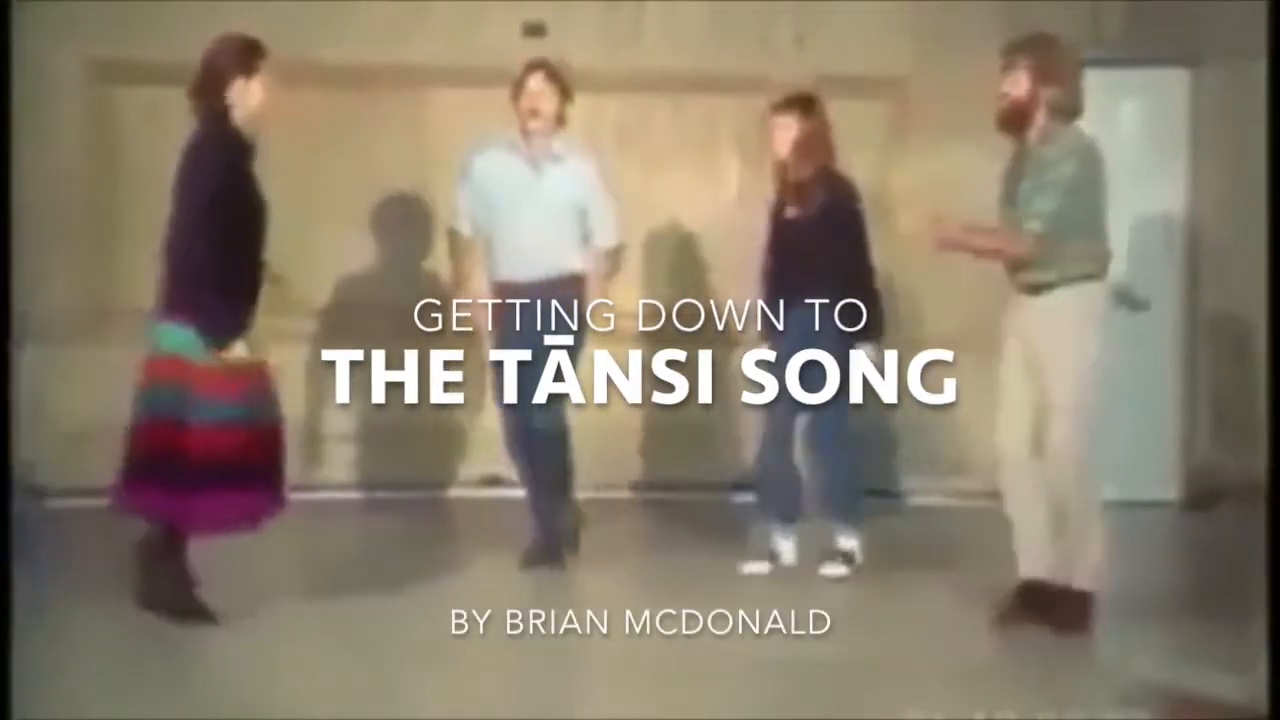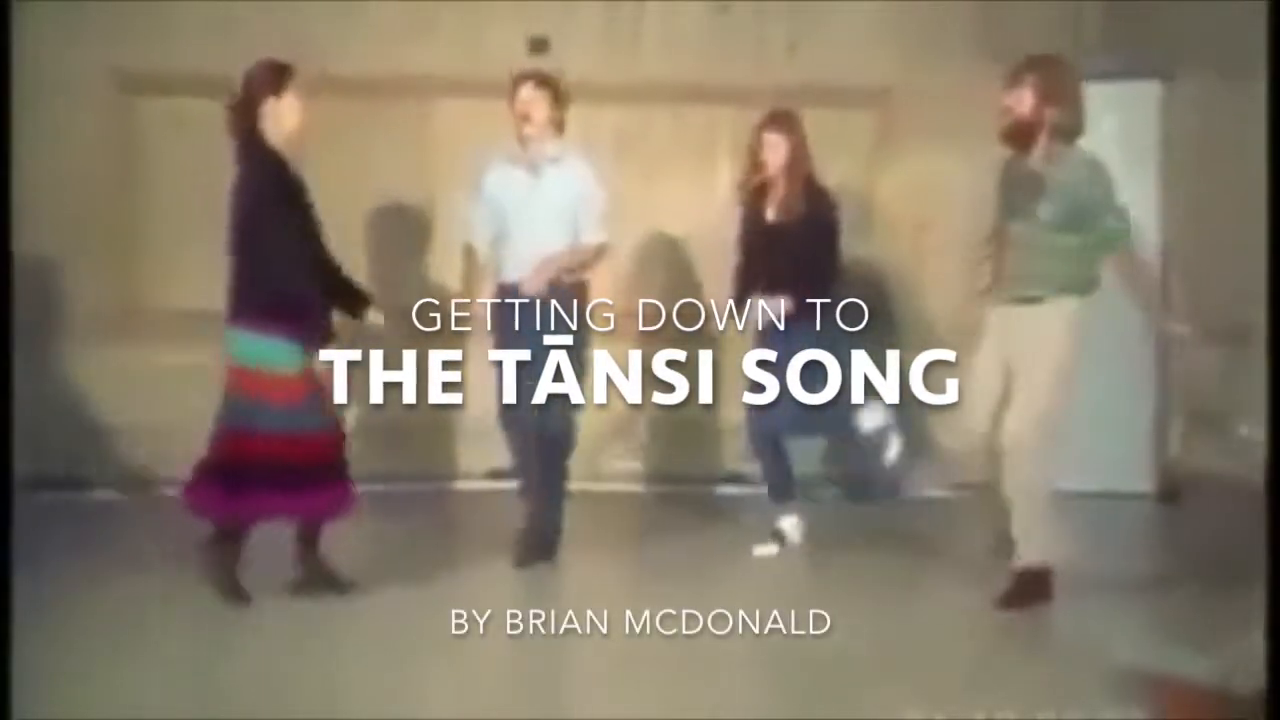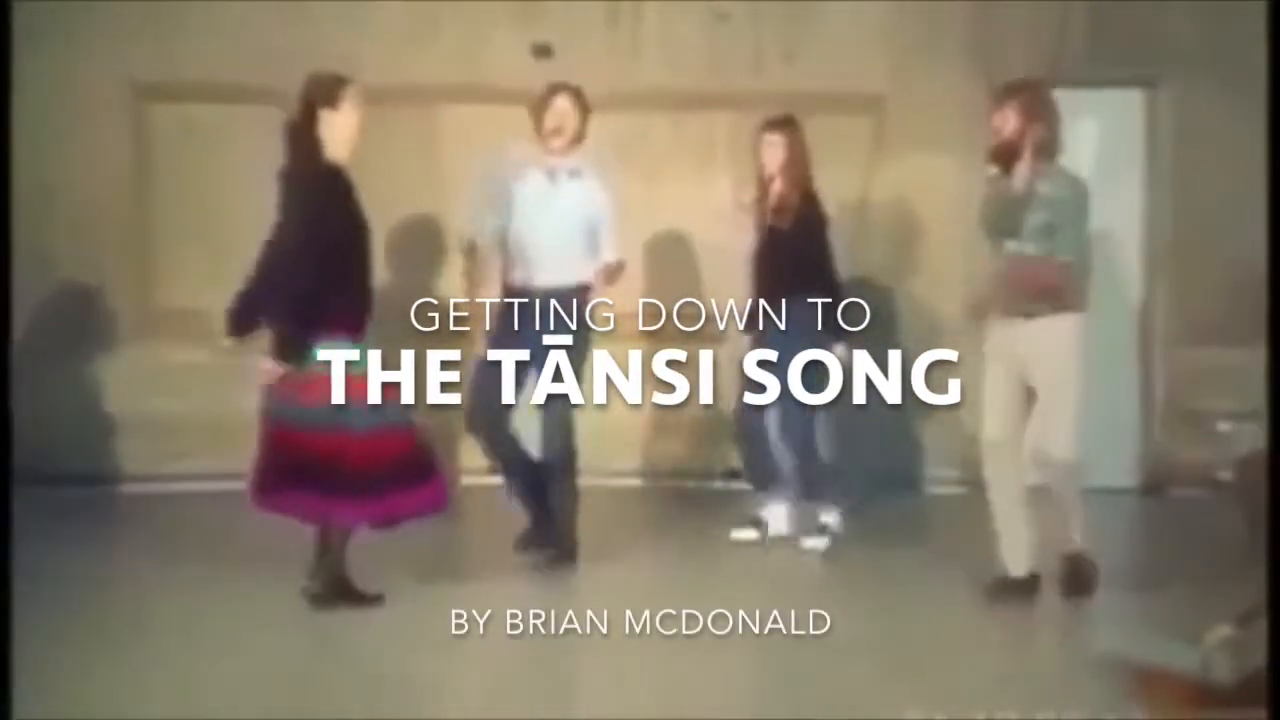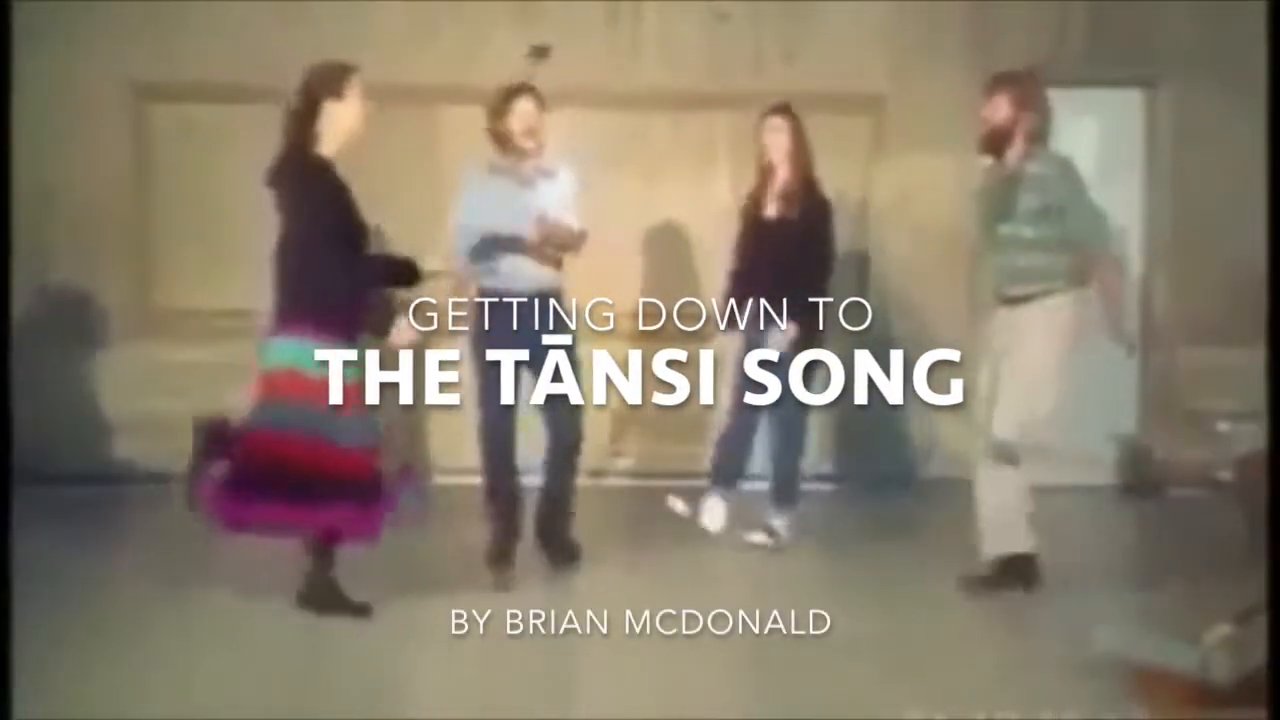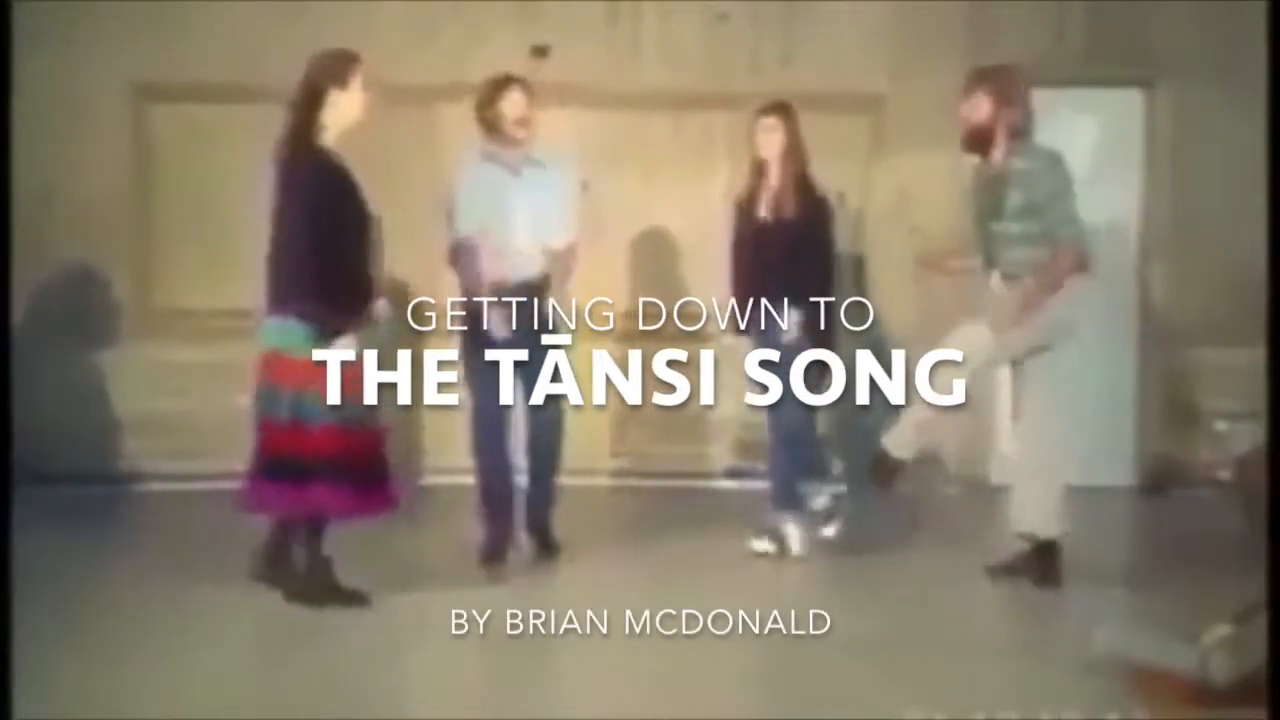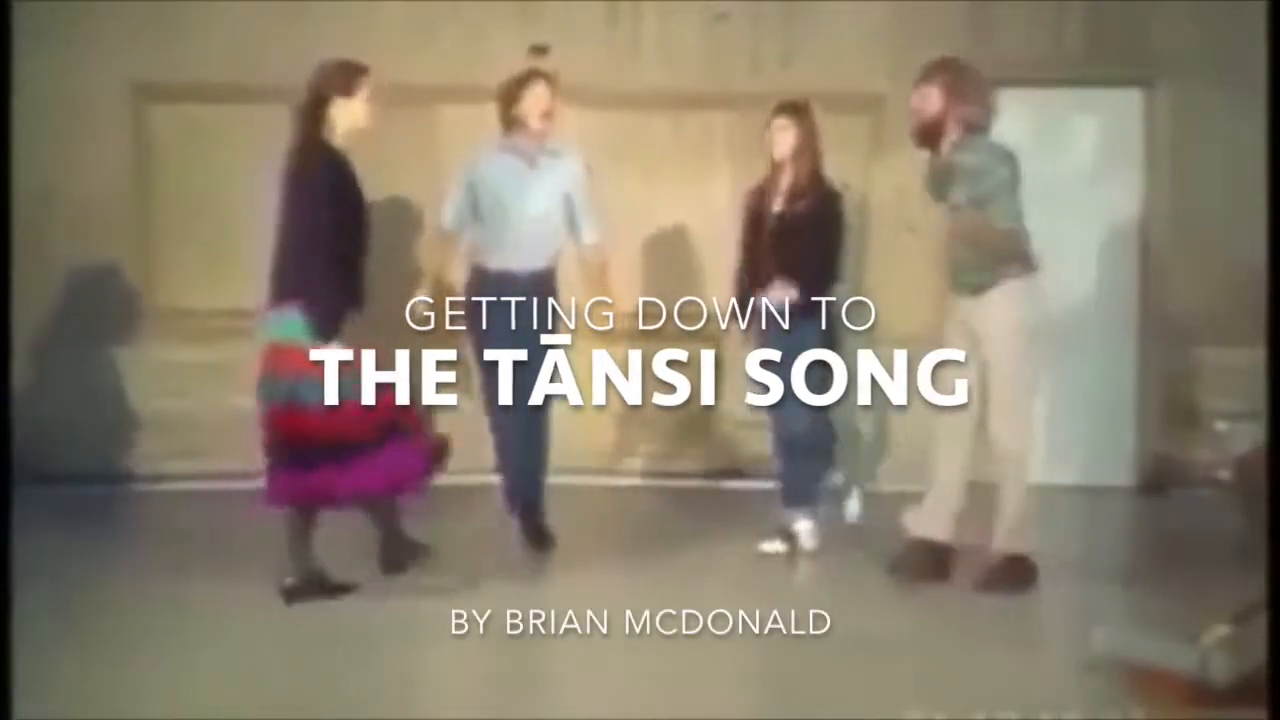
dt=0.5s
person 1, frame 1
left shoulder: (221, 150)
right shoulder: (215, 152)
right elbow: (197, 248)
right wrist: (223, 330)
left hip: (205, 324)
right hip: (201, 331)
left knee: (199, 448)
right knee: (204, 450)
left ankle: (162, 568)
right ankle: (164, 574)
person 1, frame 2
left shoulder: (270, 171)
right shoulder: (266, 174)
left elbow: (307, 254)
right elbow: (287, 263)
left wrist: (359, 301)
right wrist: (322, 337)
left hip: (281, 331)
right hip: (273, 333)
left knee: (308, 445)
right knee: (278, 447)
left ankle: (310, 561)
right ankle: (224, 544)
person 1, frame 3
left shoulder: (313, 180)
right shoulder: (324, 184)
left elbow: (283, 258)
right elbow: (293, 263)
left wrist: (246, 320)
right wrist: (285, 344)
left hip: (315, 340)
right hip: (324, 343)
left knee: (324, 458)
right knee: (358, 458)
left ankle: (328, 567)
right ankle: (329, 576)
person 1, frame 4
left shoulder: (307, 175)
right shoulder: (314, 178)
left elbow: (344, 258)
right elbow: (328, 262)
left wrist: (413, 272)
left hip: (318, 335)
right hip: (315, 340)
left knee: (319, 460)
right knee: (323, 462)
person 1, frame 5
left shoulder: (320, 163)
right shoulder: (310, 165)
right elbow: (299, 251)
left wrist: (366, 296)
right wrist: (332, 327)
left hip: (320, 322)
right hip: (308, 328)
left knee: (316, 441)
right knee: (320, 444)
left ankle: (279, 556)
right ankle: (309, 567)
person 1, frame 6
left shoulder: (317, 163)
right shoulder: (324, 165)
right elbow: (317, 251)
right wrist: (328, 332)
left hip: (304, 322)
right hip: (310, 323)
left knee: (312, 445)
right knee: (356, 432)
left ankle: (301, 567)
right ankle: (389, 538)
person 2, frame 1
left shoulder: (1072, 153)
right shoulder: (1029, 150)
left elbow: (1026, 243)
left wrist: (960, 236)
left hip: (1067, 304)
right hip: (1027, 304)
left knee: (1065, 449)
right knee: (1014, 444)
left ankle: (1076, 583)
right ankle: (1039, 577)
person 2, frame 2
left shoulder: (1083, 175)
right shoulder: (1013, 167)
left elbow: (1123, 252)
left wrist: (1157, 315)
right wrist: (990, 281)
left hip: (1050, 316)
right hip: (1002, 311)
left knee: (1020, 439)
right knee: (978, 426)
left ankle: (1034, 566)
right ankle: (1028, 543)
person 2, frame 3
left shoulder: (1066, 191)
right shoulder: (996, 188)
left elbow: (1065, 274)
left wrist: (1010, 282)
right wrist: (994, 292)
left hip: (1055, 330)
right hip: (1005, 330)
left knee: (1050, 450)
right knee: (998, 445)
left ankle: (1077, 549)
right ankle: (1018, 567)
person 2, frame 4
left shoulder: (1055, 174)
right shoulder: (994, 177)
left elbow: (1099, 253)
left wrist: (1116, 320)
right wrist: (985, 308)
left hip: (1045, 313)
right hip: (1003, 315)
left knee: (1008, 430)
right knee: (995, 433)
right ankle: (1010, 554)
person 2, frame 5
left shoulder: (1041, 166)
right shoulder: (986, 173)
left elbow: (1070, 251)
left wrist: (1023, 300)
right wrist: (961, 263)
left hip: (1045, 300)
right hip: (1017, 299)
left knee: (953, 355)
left ankle: (896, 449)
right ankle: (1041, 545)
person 2, frame 6
left shoulder: (991, 161)
right shoulder: (941, 164)
left elbow: (1011, 239)
left wrist: (974, 231)
left hip: (1003, 299)
right hip: (965, 300)
left knee: (1007, 430)
right knee: (954, 421)
left ankle: (1014, 554)
right ankle: (932, 539)
person 3, frame 1
left shoulder: (580, 168)
right shoulder: (486, 162)
left elbow: (607, 241)
right elbow: (465, 230)
left wrist: (600, 284)
right wrist: (471, 280)
left hip: (563, 297)
right hip: (510, 299)
left knee: (545, 408)
right knee: (517, 419)
left ankle: (561, 511)
right ankle: (549, 527)
person 3, frame 2
left shoulder: (580, 173)
right shoulder: (497, 175)
left elbow: (595, 246)
right elbow: (483, 244)
left wrist: (554, 264)
left hip: (564, 302)
right hip: (513, 305)
left knee: (558, 413)
right knee: (517, 414)
left ankle: (545, 519)
right ankle: (543, 523)
person 3, frame 3
left shoulder: (592, 188)
right shoulder: (513, 178)
left elbow: (611, 257)
right elbow: (490, 243)
left wrist: (602, 280)
right wrist: (486, 296)
left hip: (567, 306)
right hip: (518, 304)
left knee: (555, 416)
right knee: (482, 412)
left ankle: (561, 531)
right ankle: (541, 513)
person 3, frame 4
left shoulder: (562, 180)
right shoulder: (477, 186)
left elbow: (573, 238)
right elbow: (464, 255)
left wrist: (550, 232)
right wrist: (466, 287)
left hip: (546, 308)
right hip: (497, 310)
left knee: (566, 422)
right knee: (497, 426)
left ankle: (554, 527)
right ankle: (504, 533)
person 3, frame 5
left shoulder: (554, 174)
right shoulder: (469, 175)
left elbow: (565, 248)
right elbow: (462, 248)
left wrist: (548, 297)
right wrist: (487, 302)
left hip: (537, 306)
right hip: (486, 308)
left knee: (547, 417)
right knee: (489, 419)
left ankle: (539, 517)
right ankle: (497, 528)
person 3, frame 6
left shoulder: (568, 165)
right shoulder: (482, 165)
left elbow: (586, 234)
right elbow: (451, 228)
left wrist: (602, 295)
right wrist: (429, 282)
left hip: (539, 289)
right hip: (491, 289)
left knee: (535, 405)
right knee: (503, 401)
left ankle: (530, 511)
right ankle: (521, 507)
person 4, frame 1
left shoulder: (834, 193)
right shoulder: (785, 198)
left elbow: (858, 269)
left wrist: (865, 335)
right wrist: (772, 330)
left hip: (825, 325)
right hip: (788, 326)
left knee: (825, 431)
right knee: (777, 434)
left ankle: (846, 541)
right ankle: (780, 542)
person 4, frame 2
left shoulder: (815, 203)
right shoulder: (755, 201)
left elbow: (825, 271)
right elbow: (749, 262)
left wrist: (789, 302)
right wrist: (745, 302)
left hip: (805, 325)
right hip: (773, 327)
right knee: (763, 425)
right ankle: (787, 519)
person 4, frame 3
left shoulder: (805, 208)
right shoulder: (766, 204)
left elbow: (823, 276)
left wrist: (834, 335)
right wrist: (759, 319)
left hip: (801, 324)
right hip: (773, 324)
left knee: (796, 425)
right knee: (750, 419)
left ankle: (827, 514)
right ankle: (774, 510)
person 4, frame 4
left shoulder: (811, 203)
right shoulder: (756, 200)
left elbow: (818, 270)
right elbow: (745, 262)
left wrist: (795, 322)
right wrist: (735, 312)
left hip: (792, 324)
right hip: (759, 321)
left knee: (786, 420)
right knee: (743, 413)
left ankle: (779, 517)
right ankle: (717, 502)
person 4, frame 5
left shoulder: (809, 202)
right shoulder: (749, 202)
left elbow: (822, 271)
left wrist: (803, 314)
right wrist: (744, 317)
left hip: (799, 325)
right hip: (765, 325)
left knee: (791, 420)
right knee: (785, 422)
left ankle: (790, 523)
right ankle: (790, 522)
person 4, frame 6
left shoulder: (823, 199)
right shoulder: (761, 196)
left elbow: (826, 265)
right elbow: (750, 258)
left wrist: (794, 289)
right wrist: (746, 306)
left hip: (807, 321)
right hip: (773, 322)
left knee: (805, 421)
right knee: (786, 423)
right ankle: (800, 521)
